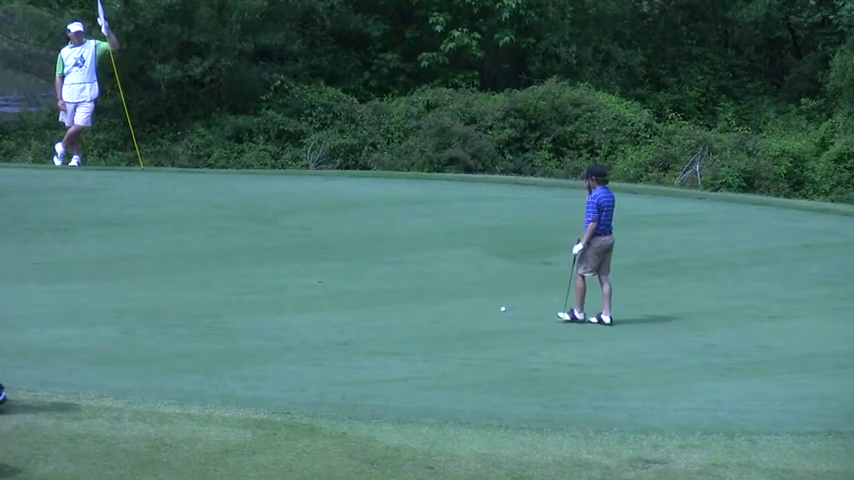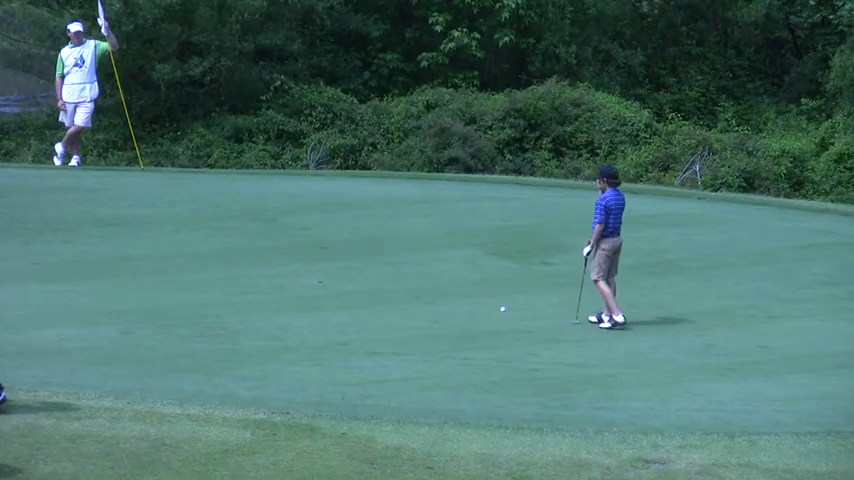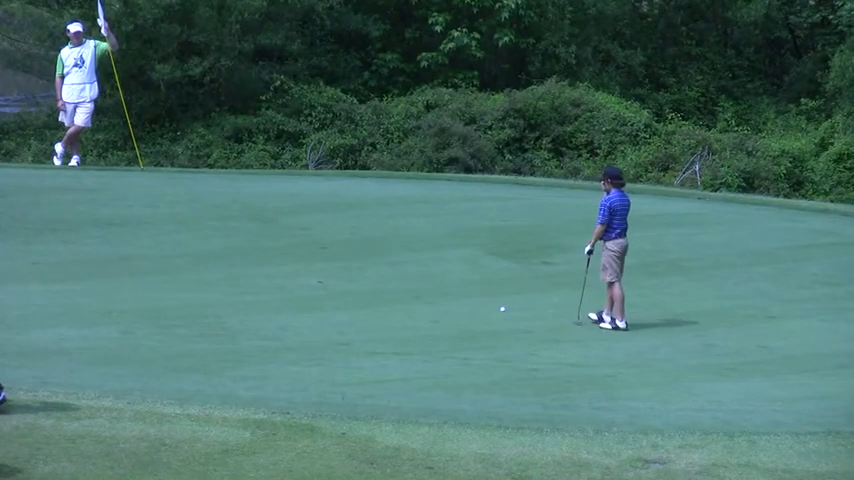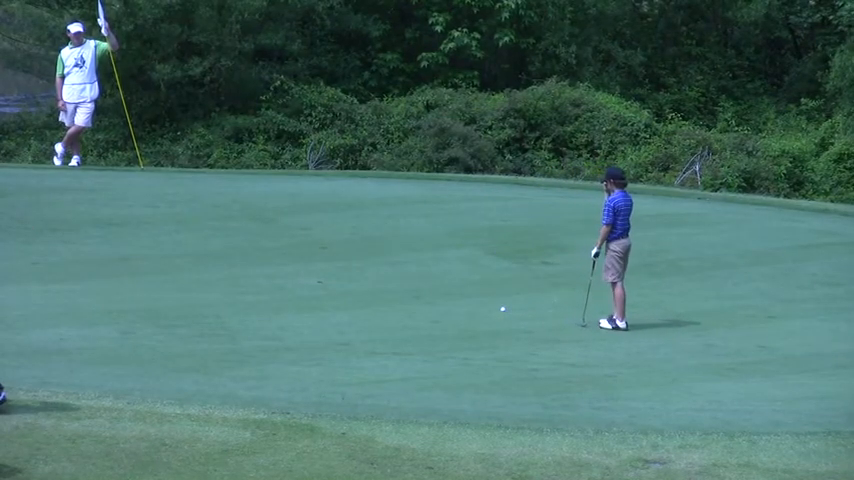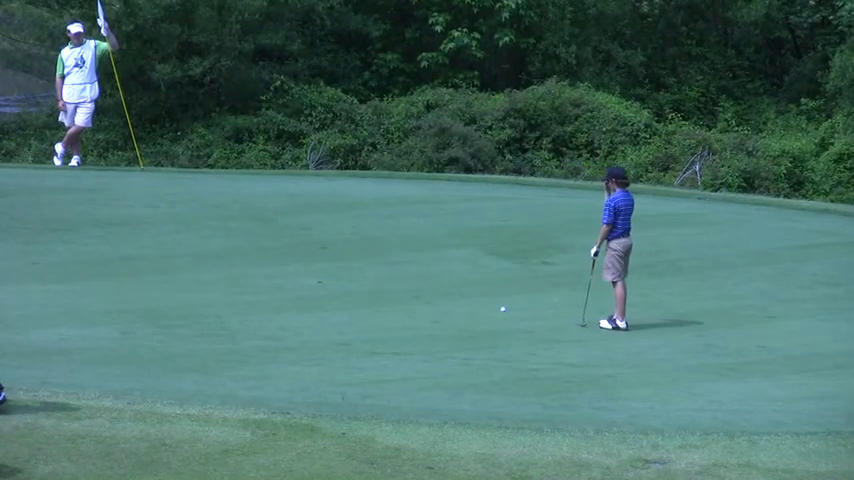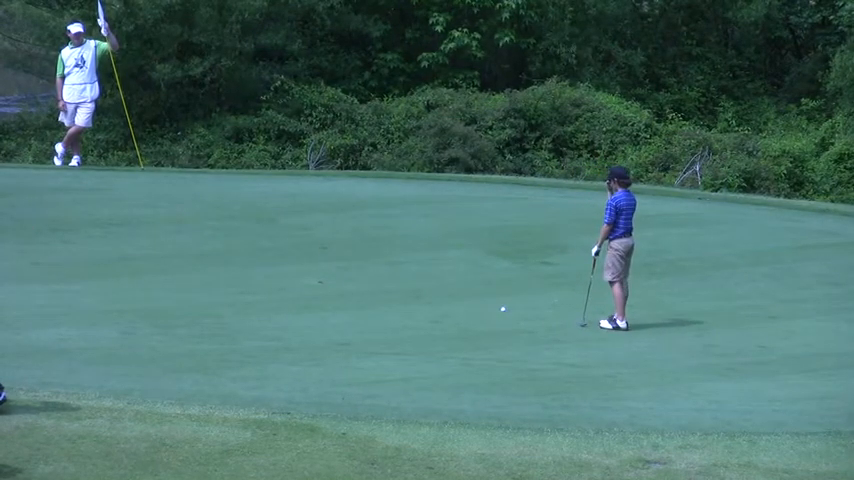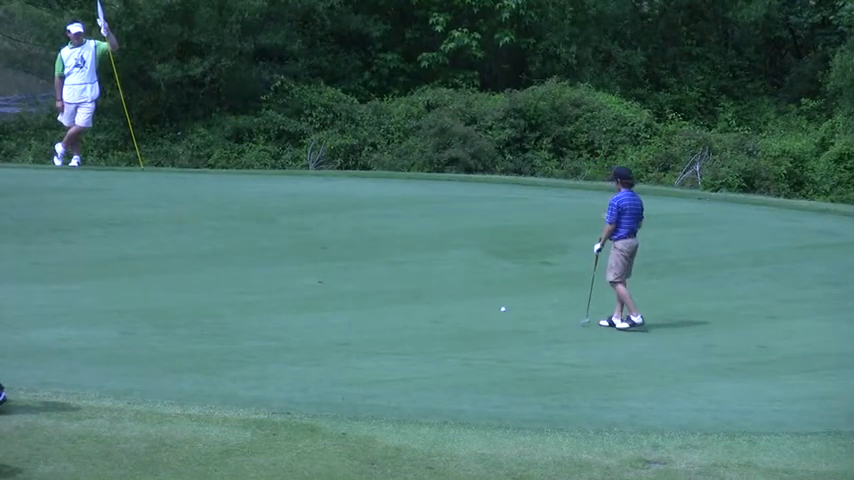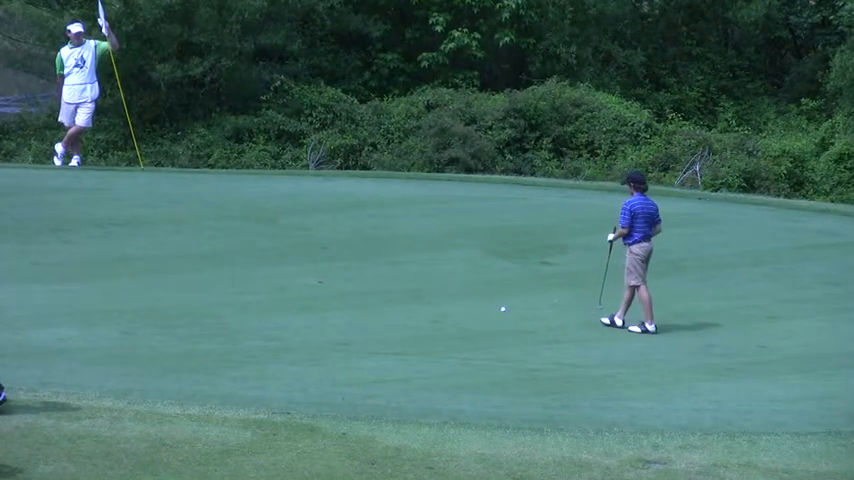
dt=0.3s
person 1, frame 1
left shoulder: (594, 197)
right shoulder: (610, 195)
left elbow: (592, 224)
left wrist: (582, 243)
right wrist: (588, 190)
left hip: (597, 240)
right hip: (609, 238)
left knee: (580, 274)
right knee: (604, 277)
left ankle: (577, 312)
right ankle: (606, 315)
person 1, frame 2
left shoulder: (603, 200)
right shoulder: (620, 197)
left elbow: (600, 225)
left wrist: (590, 245)
right wrist: (601, 191)
left hip: (605, 242)
right hip: (617, 240)
left knee: (598, 279)
right knee: (610, 278)
left ankle: (617, 315)
right ankle: (607, 315)
person 1, frame 3
left shoulder: (608, 200)
right shoulder: (625, 198)
left elbow: (601, 226)
left wrist: (591, 245)
right wrist: (606, 192)
left hip: (612, 243)
right hip: (622, 241)
left knee: (614, 281)
right knee: (611, 280)
left ankle: (620, 321)
right ankle: (607, 314)
person 1, frame 4
left shoulder: (612, 201)
right shoulder: (627, 198)
left elbow: (606, 227)
left wrist: (597, 247)
right wrist: (607, 193)
left hip: (615, 243)
right hip: (625, 241)
left knee: (616, 282)
right knee: (615, 280)
left ankle: (620, 321)
right ankle: (617, 316)
person 1, frame 5
left shoulder: (613, 200)
right shoulder: (629, 197)
left elbow: (607, 226)
left wrist: (596, 246)
right wrist: (607, 192)
left hip: (616, 243)
right hip: (626, 240)
left knee: (617, 281)
right knee: (620, 280)
left ankle: (621, 321)
right ankle: (617, 316)
person 1, frame 6
left shoulder: (614, 200)
right shoulder: (631, 198)
left elbow: (607, 226)
left wrist: (597, 245)
right wrist: (610, 191)
left hip: (617, 242)
right hip: (628, 240)
left knee: (615, 282)
right knee: (622, 280)
left ankle: (620, 321)
right ankle: (618, 316)
person 1, frame 7
left shoulder: (616, 200)
right shoulder: (638, 199)
left elbow: (610, 227)
right elbow: (639, 223)
left wrist: (600, 243)
left hip: (621, 243)
right hip: (633, 241)
left knee: (615, 281)
right knee: (621, 280)
left ankle: (635, 315)
right ankle: (617, 317)
person 1, frame 8
left shoulder: (629, 204)
right shoulder: (652, 204)
left elbow: (624, 230)
right elbow: (658, 229)
left wrist: (613, 236)
left hip: (635, 247)
right hip: (647, 245)
left knee: (640, 285)
right knee: (632, 283)
left ankle: (649, 324)
right ankle: (619, 318)
person 2, frame 1
left shoulder: (93, 46)
right shoulder: (64, 52)
left elbow: (114, 46)
right elbow: (59, 77)
left wrist: (107, 32)
right wrist: (59, 98)
left hip: (86, 97)
right hip: (68, 97)
left knee: (80, 126)
right knee: (72, 128)
left ankle: (62, 146)
right ankle: (76, 156)
person 2, frame 2
left shoulder: (93, 46)
right shoulder: (64, 52)
left elbow: (114, 47)
right elbow: (59, 77)
left wrist: (107, 32)
right wrist: (59, 98)
left hip: (87, 97)
right hip: (68, 98)
left knee: (79, 127)
right knee: (71, 128)
left ankle: (61, 146)
right ankle: (76, 156)
person 2, frame 3
left shoulder: (93, 46)
right shoulder: (63, 53)
left elbow: (114, 47)
right elbow: (59, 77)
left wrist: (107, 32)
right wrist: (59, 99)
left hip: (86, 97)
right hip: (68, 97)
left knee: (79, 127)
right knee: (72, 128)
left ankle: (61, 147)
right ankle: (76, 156)
person 2, frame 4
left shoulder: (93, 46)
right shoulder: (64, 53)
left elbow: (114, 47)
right elbow: (59, 77)
left wrist: (108, 32)
right wrist: (59, 99)
left hip: (87, 97)
right hip: (68, 97)
left knee: (80, 127)
right knee: (72, 128)
left ankle: (61, 147)
right ankle: (76, 156)
person 2, frame 5
left shoulder: (93, 46)
right shoulder: (64, 53)
left elbow: (114, 47)
right elbow: (59, 77)
left wrist: (107, 32)
right wrist: (59, 99)
left hip: (87, 96)
right hip: (69, 97)
left knee: (80, 127)
right knee: (71, 128)
left ankle: (61, 147)
right ankle: (76, 156)
person 2, frame 6
left shoulder: (93, 46)
right shoulder: (64, 53)
left elbow: (114, 47)
right elbow: (59, 77)
left wrist: (107, 32)
right wrist: (60, 99)
left hip: (87, 96)
right hip: (69, 97)
left knee: (80, 127)
right knee: (72, 128)
left ankle: (62, 147)
right ankle: (76, 156)
person 2, frame 7
left shoulder: (93, 46)
right shoulder: (63, 53)
left elbow: (114, 47)
right elbow: (59, 77)
left wrist: (107, 32)
right wrist: (58, 99)
left hip: (88, 96)
right hip: (69, 97)
left knee: (80, 127)
right knee: (71, 128)
left ankle: (62, 147)
right ankle: (76, 156)
person 2, frame 8
left shoulder: (93, 46)
right shoulder: (63, 52)
left elbow: (114, 47)
right elbow: (60, 76)
left wrist: (108, 32)
right wrist: (62, 95)
left hip: (87, 96)
right hip: (69, 97)
left knee: (80, 127)
right knee: (71, 128)
left ankle: (62, 147)
right ankle: (76, 156)
